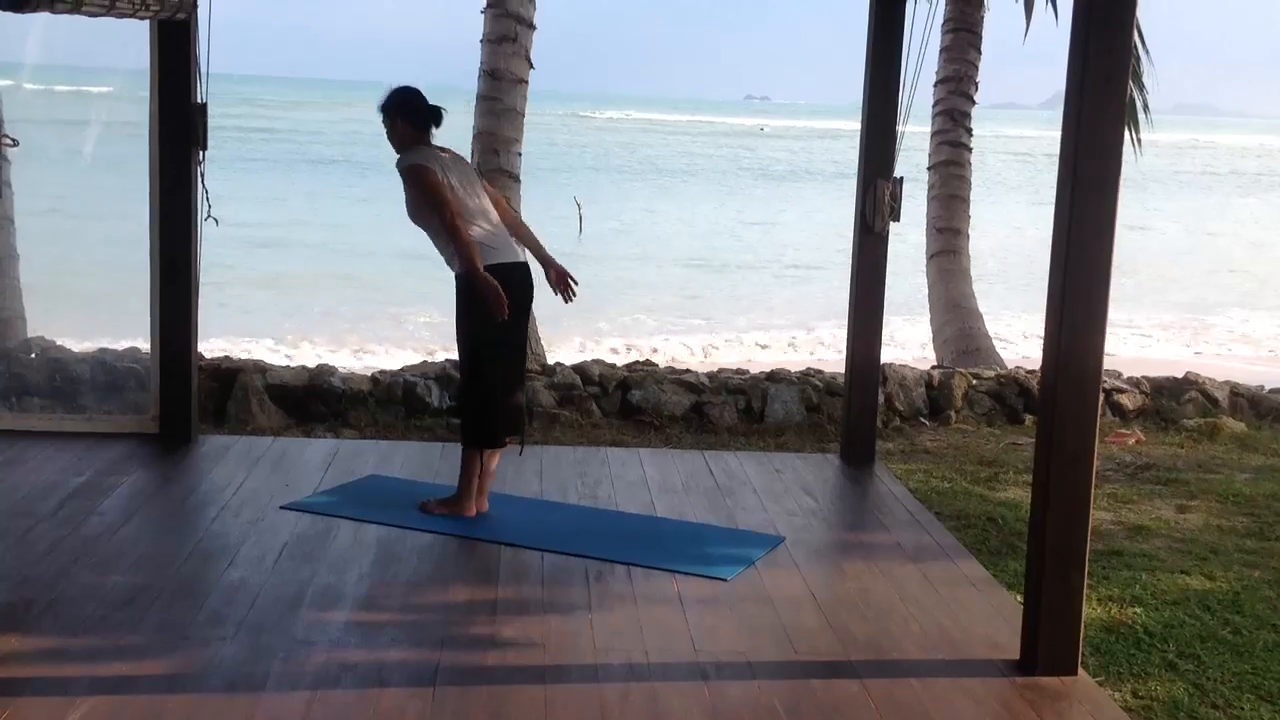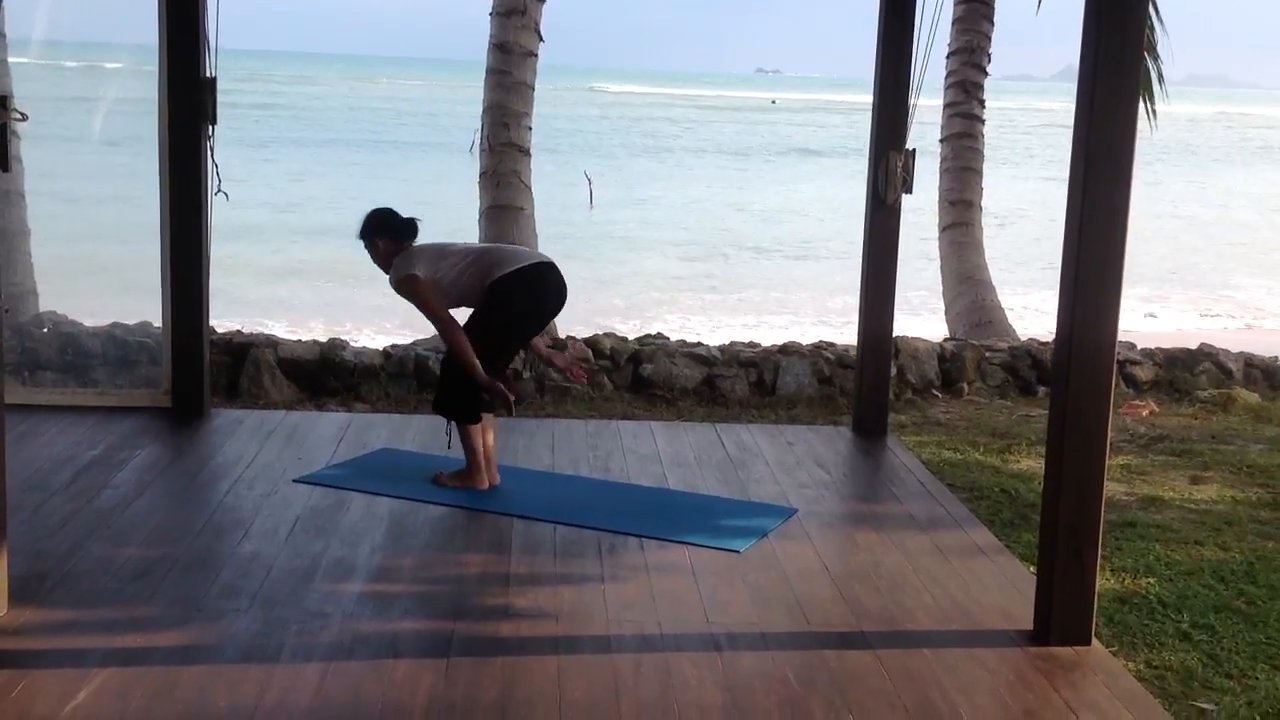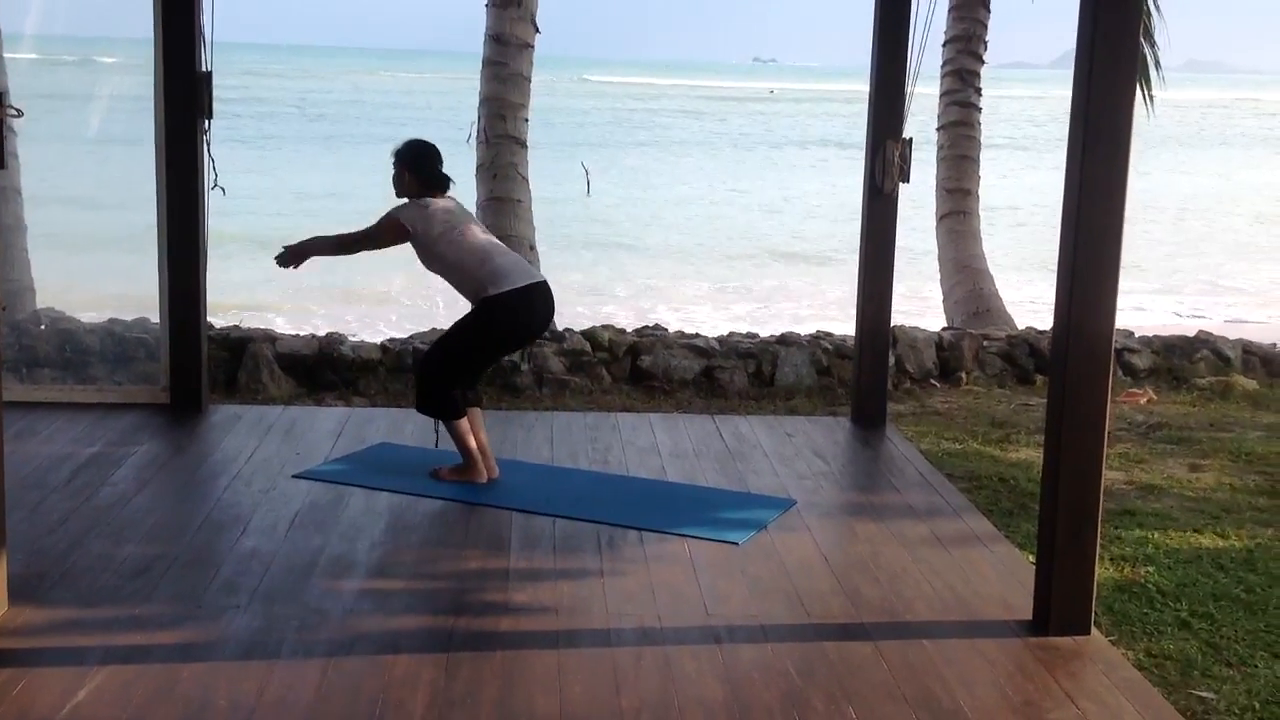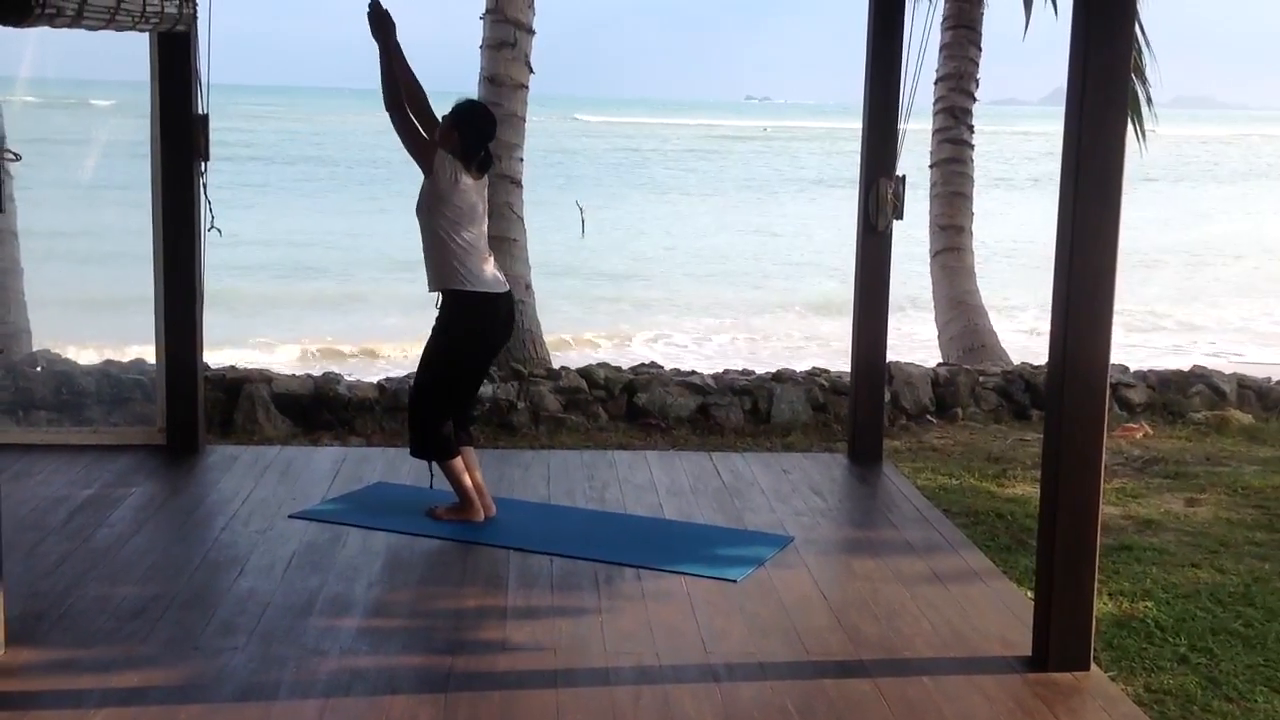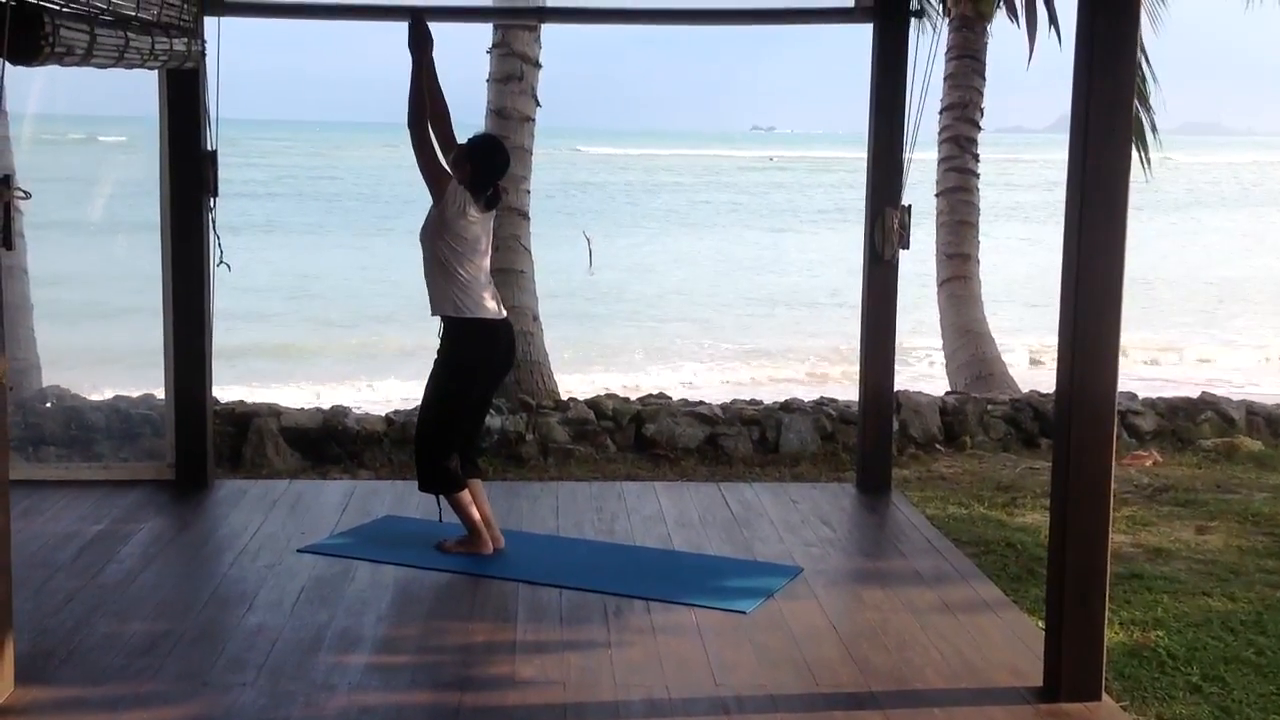
dt=1s
person 1, frame 1
left shoulder: (412, 163)
right shoulder: (452, 160)
left elbow: (452, 221)
right elbow: (506, 214)
left wrist: (479, 278)
right wrist: (548, 262)
left hip: (486, 280)
right hip: (515, 271)
left knee: (481, 389)
right knee: (500, 385)
left ankle: (464, 500)
right ankle: (478, 495)
person 1, frame 2
left shoulder: (403, 273)
right shoulder: (429, 255)
left elbow: (449, 329)
left wrist: (484, 380)
right wrist: (546, 354)
left hip: (522, 286)
right hip: (548, 279)
left knee: (459, 373)
right knee: (475, 368)
left ankle: (475, 473)
right ankle: (488, 468)
person 1, frame 3
left shoulder: (415, 214)
right shoulder: (442, 205)
left elbow: (355, 242)
right elbow: (369, 236)
left wrist: (306, 248)
right wrist: (316, 245)
left hip: (510, 306)
right hip: (537, 298)
left knee: (435, 371)
right knee: (457, 368)
left ankle: (473, 467)
right ankle: (485, 461)
person 1, frame 4
left shoulder: (443, 171)
right shoulder: (473, 173)
left elbow: (400, 112)
right elbow: (420, 109)
left wrist: (385, 44)
right wrist: (393, 46)
left hip: (469, 309)
right hip: (496, 306)
left knee: (427, 408)
right knee: (452, 406)
left ankle: (470, 504)
right ankle: (479, 497)
person 1, frame 5
left shoulder: (451, 199)
right shoulder: (480, 201)
left elbow: (420, 131)
right elbow: (441, 127)
left wrist: (420, 59)
right wrist: (428, 61)
left hip: (469, 338)
right hip: (495, 335)
left knee: (434, 441)
right knee: (458, 438)
left ankle: (478, 535)
right ankle: (489, 530)
